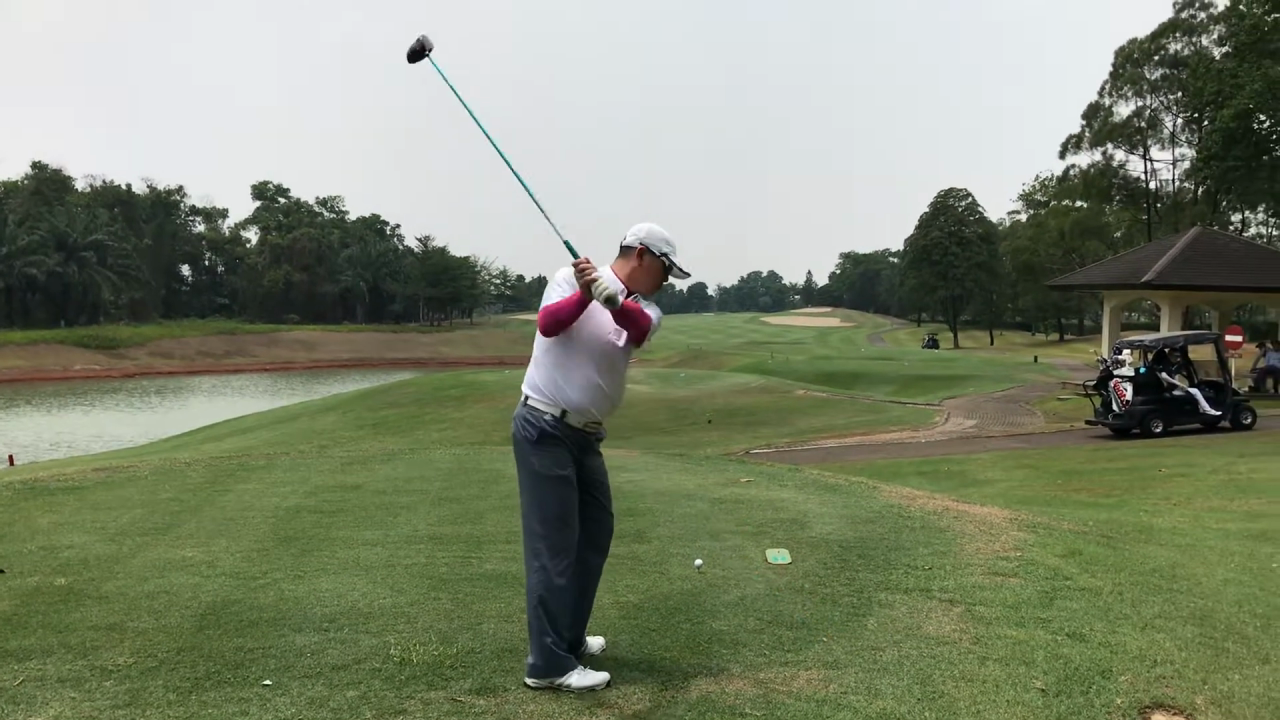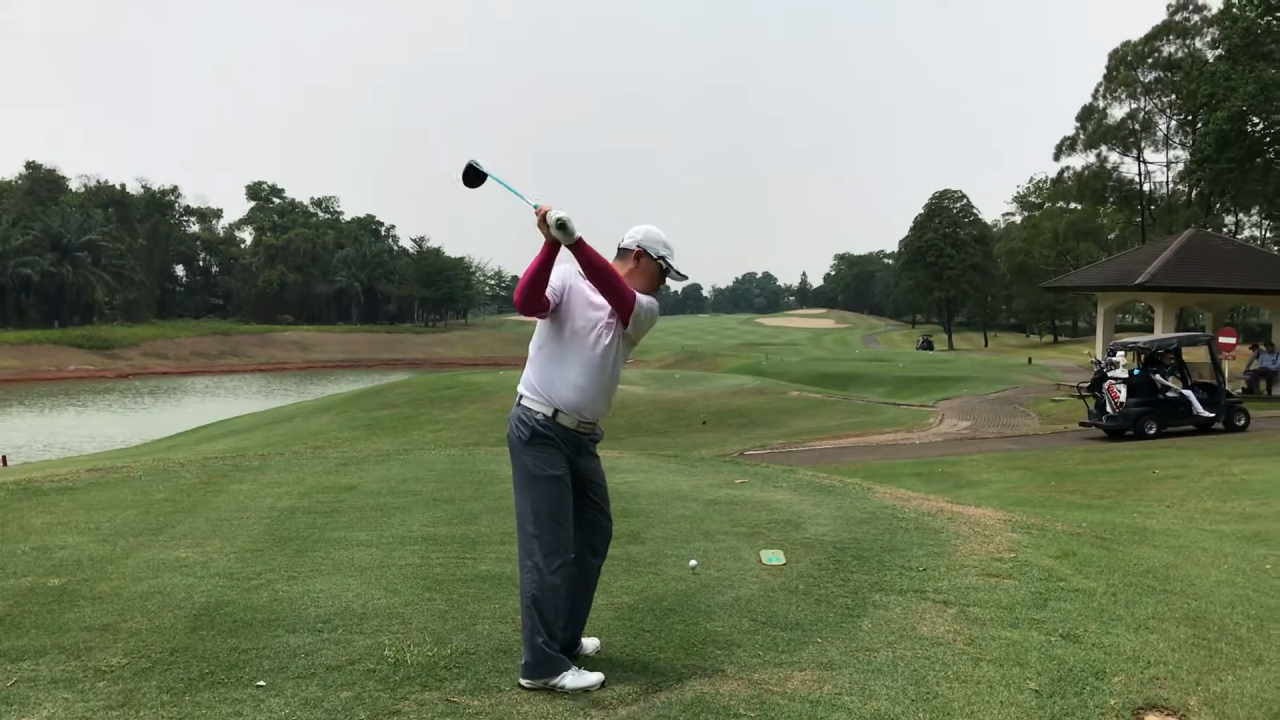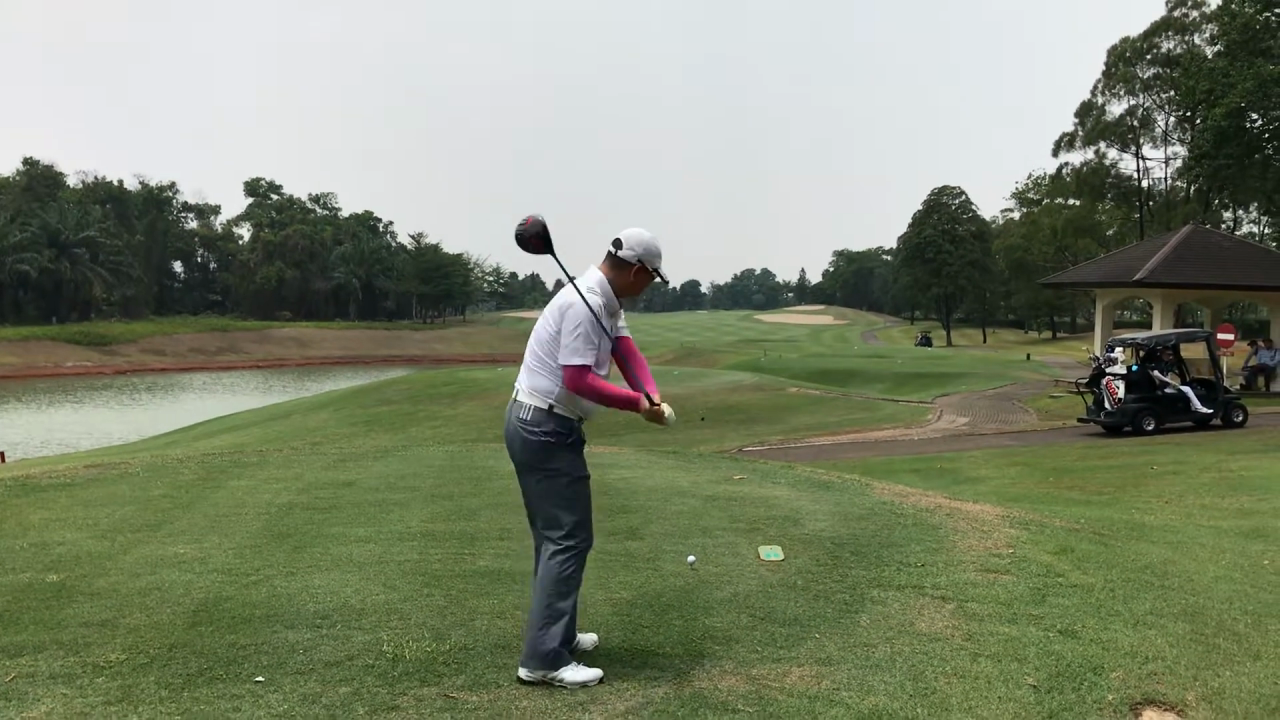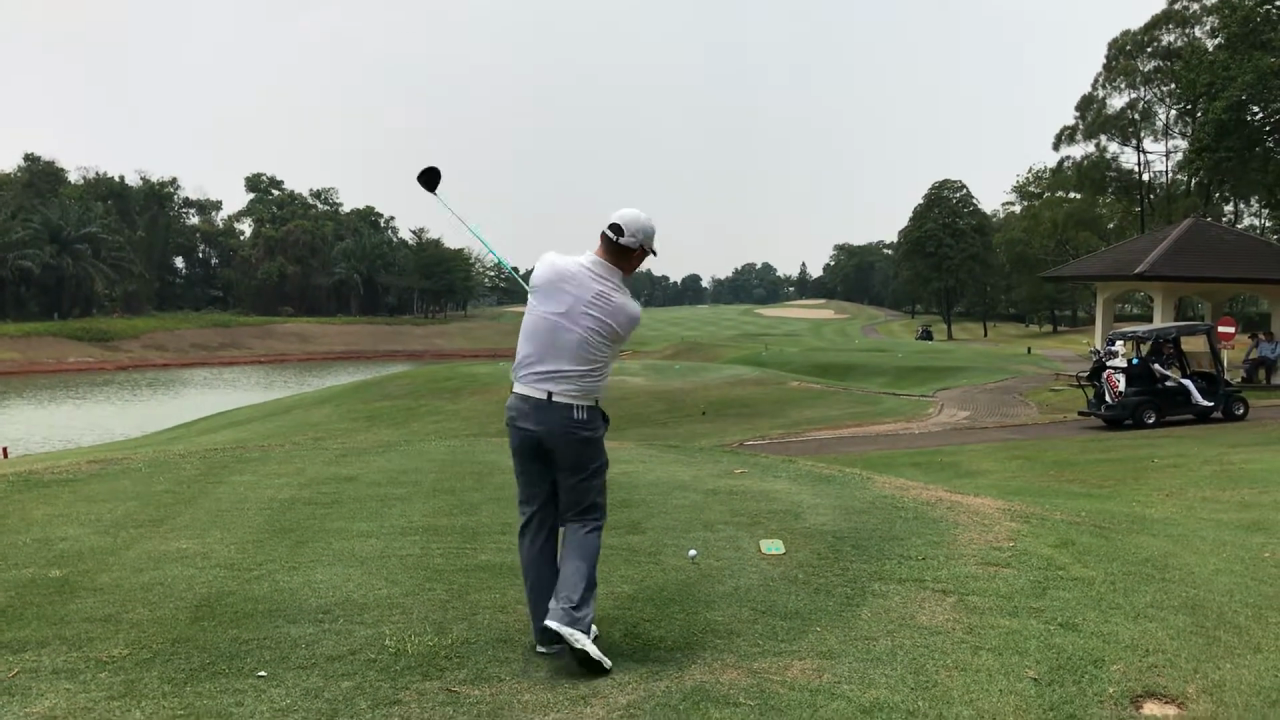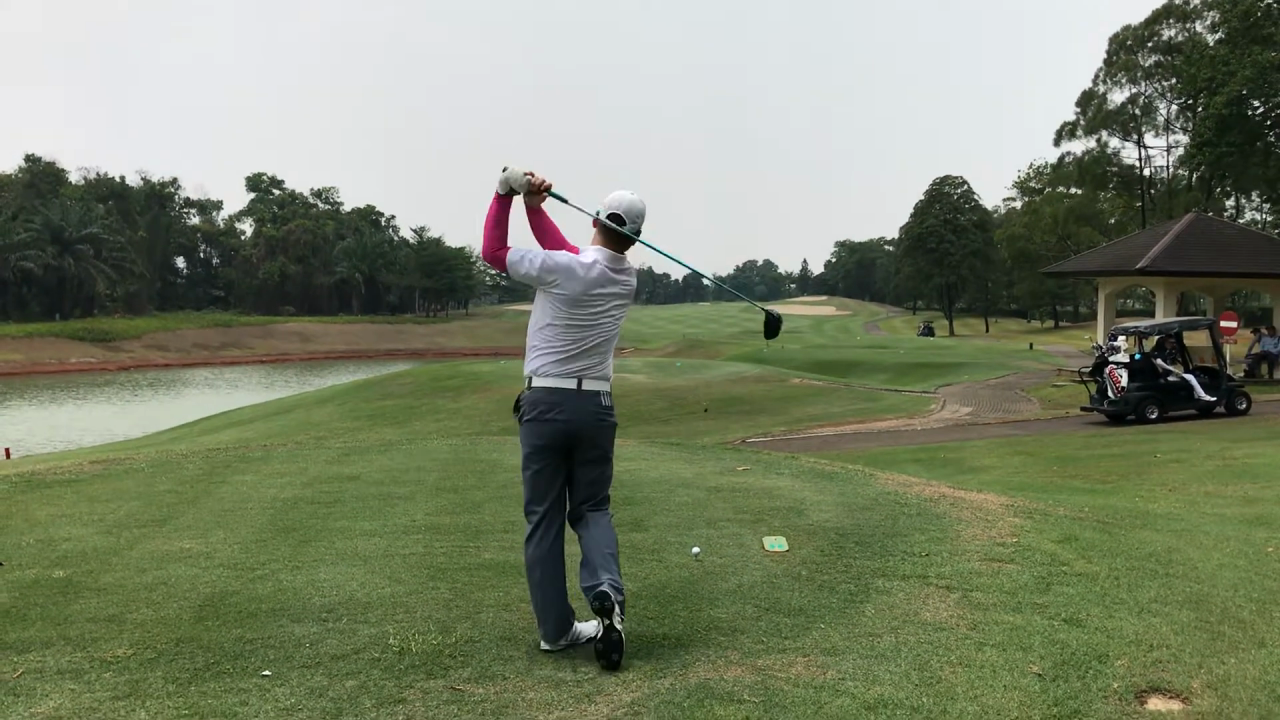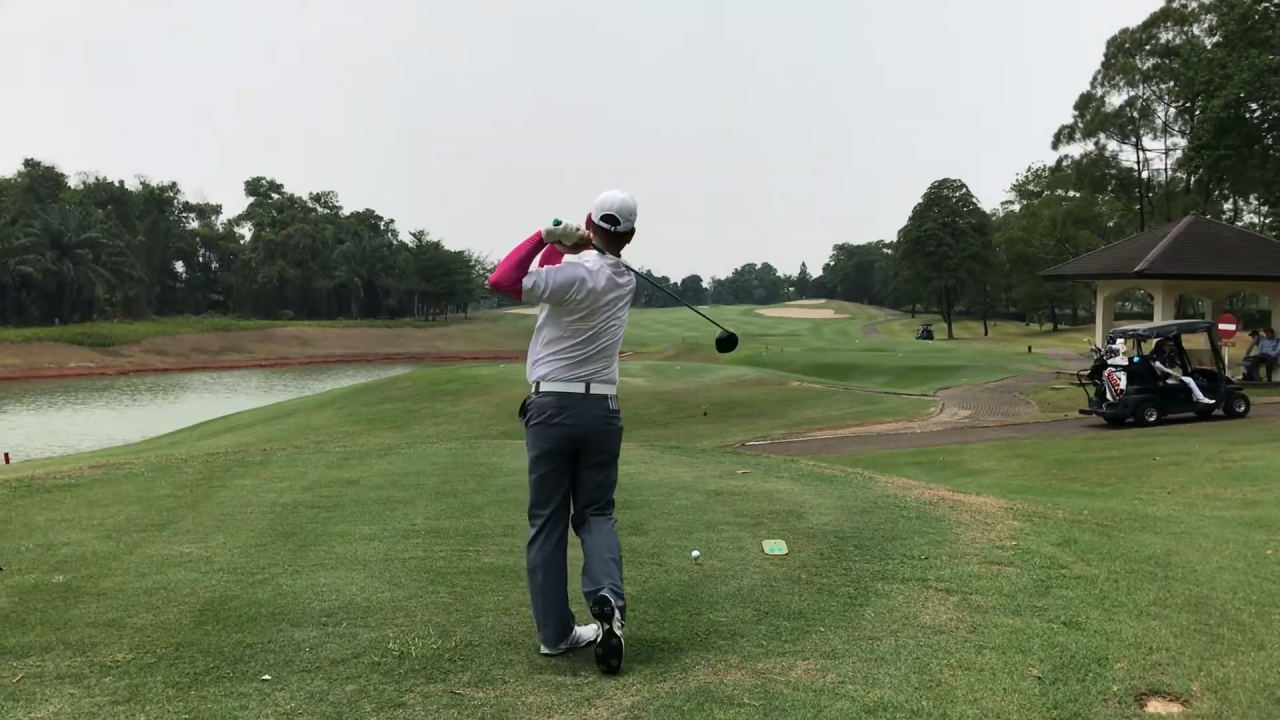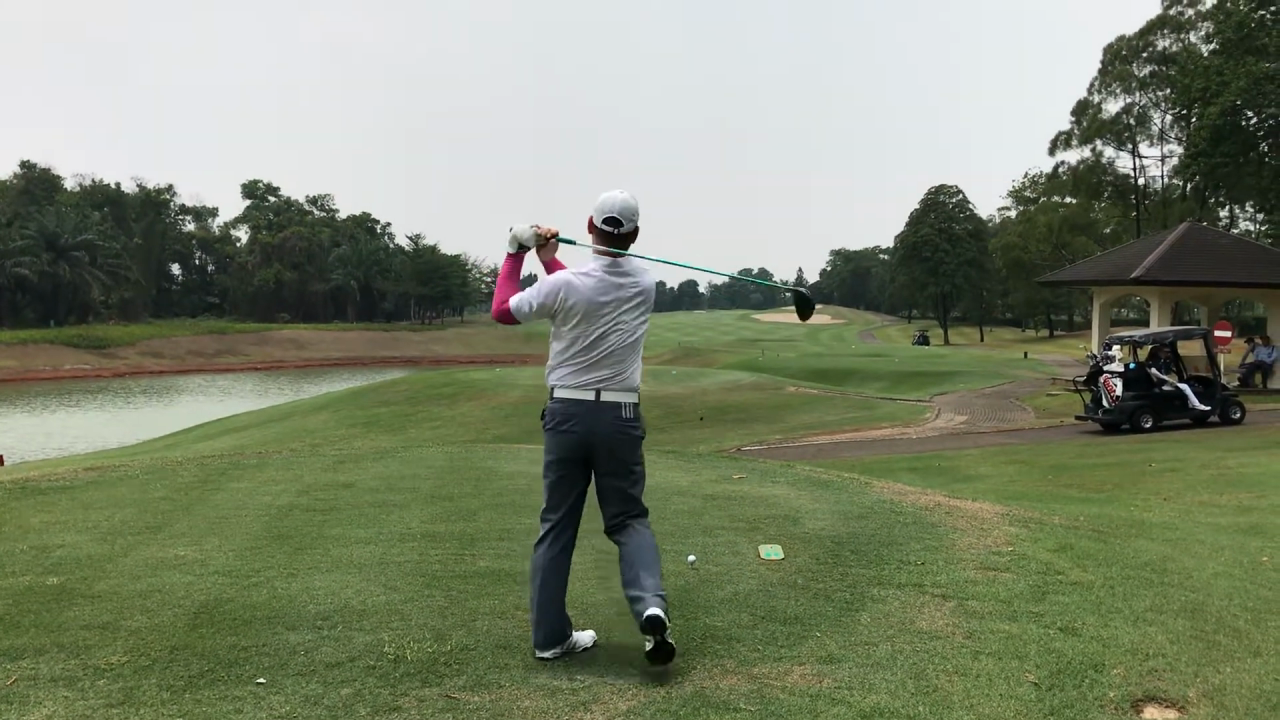
dt=0.3s
person 1, frame 1
left shoulder: (648, 312)
right shoulder: (571, 282)
left elbow: (635, 325)
right elbow: (547, 324)
left wrist: (608, 290)
right wrist: (586, 294)
left hip: (586, 437)
right hip: (544, 430)
left knee: (594, 537)
right knee: (554, 546)
left ankle: (566, 639)
right ankle: (548, 663)
person 1, frame 2
left shoulder: (644, 309)
right shoulder: (566, 279)
left elbow: (617, 295)
right elbow: (525, 303)
left wrist: (576, 243)
right wrist: (553, 245)
left hip: (582, 437)
right hip: (539, 430)
left knee: (592, 537)
right knee: (548, 546)
left ankle: (563, 639)
right ankle: (542, 664)
person 1, frame 3
left shoulder: (602, 301)
right shoulder: (586, 304)
left elbow: (626, 349)
right elbow: (575, 382)
left wrist: (650, 390)
right wrist: (636, 401)
left hip: (530, 422)
right hip: (546, 428)
left knee: (556, 532)
right knee: (566, 539)
left ankle: (556, 634)
right ankle: (542, 658)
person 1, frame 4
left shoulder: (549, 267)
right shoulder: (627, 311)
left hip: (523, 410)
right hip: (575, 419)
left knee: (536, 520)
right knee: (583, 520)
left ankle: (548, 626)
right ankle: (569, 616)
person 1, frame 5
left shoulder: (565, 267)
right shoulder: (628, 278)
left elbow: (491, 253)
left wrist: (507, 193)
right wrist: (536, 204)
left hip: (544, 403)
right hip: (595, 406)
left knee: (543, 518)
right knee: (592, 507)
left ankle: (556, 627)
right ankle: (606, 594)
person 1, frame 6
left shoulder: (576, 275)
right shoulder: (625, 278)
left elbow: (501, 280)
left wrist: (546, 234)
right wrist: (557, 243)
left hip: (552, 408)
right hip: (602, 409)
left knee: (547, 522)
right knee: (596, 513)
left ankle: (555, 632)
right ankle: (607, 598)
person 1, frame 7
left shoulder: (565, 286)
right shoulder: (646, 284)
left elbow: (502, 312)
left wrist: (514, 254)
right wrist: (551, 261)
left hip: (566, 415)
right hip: (620, 417)
left knee: (556, 527)
right knee: (628, 521)
left ankle: (551, 636)
right ankle: (652, 610)
